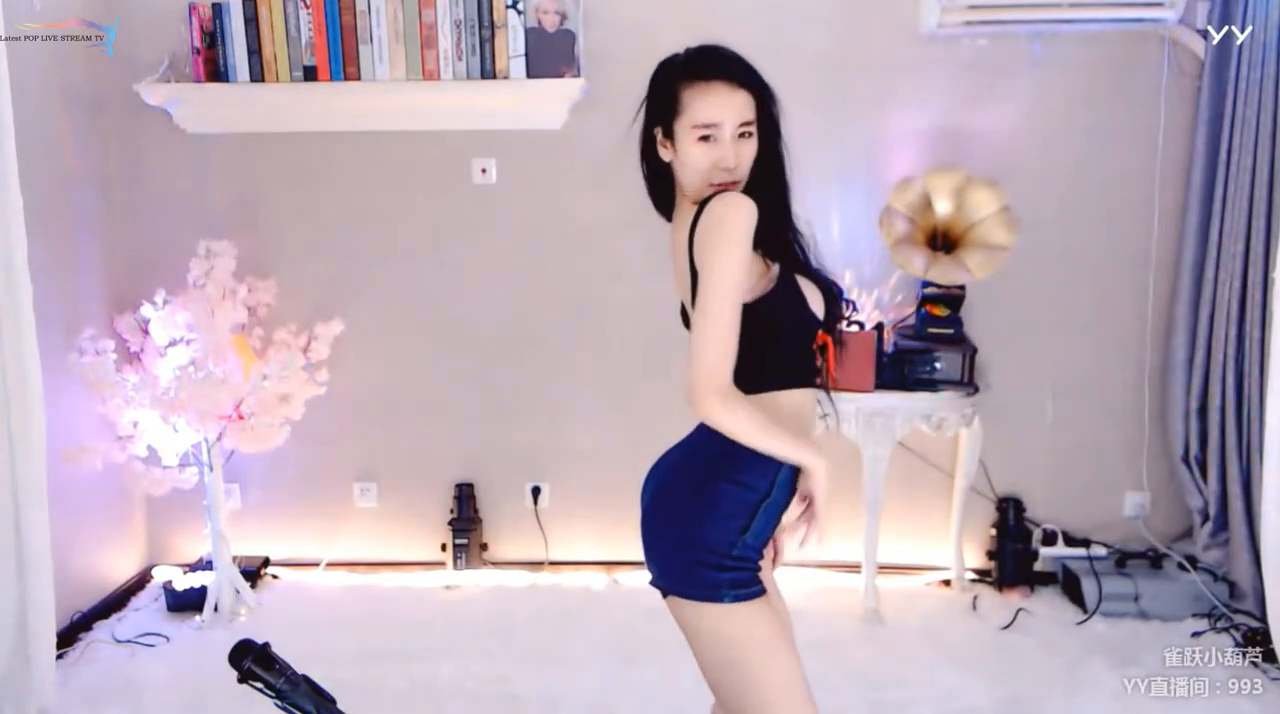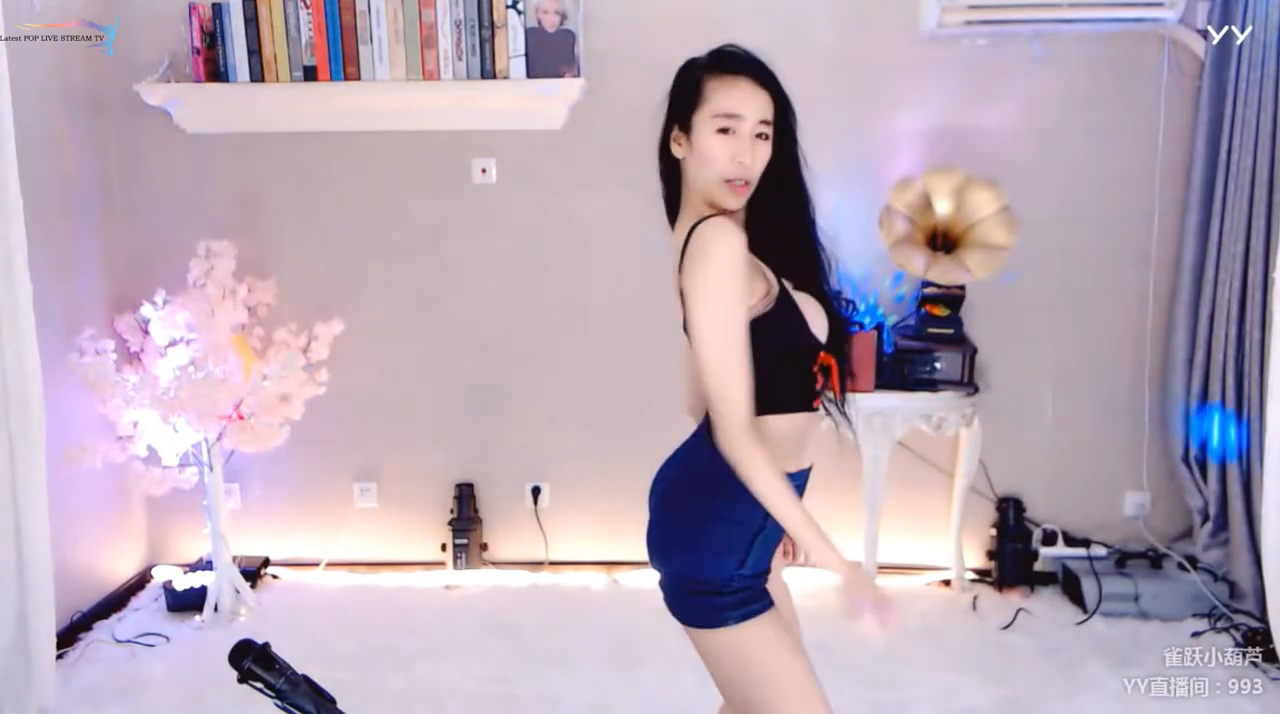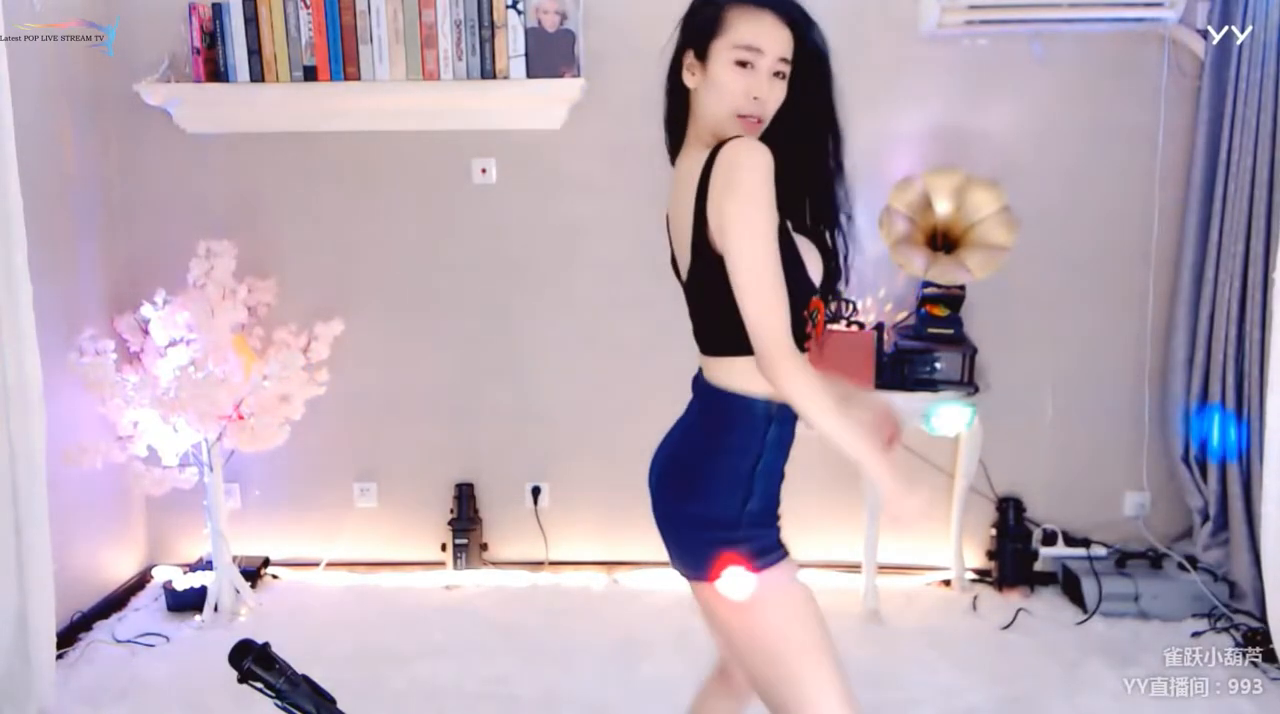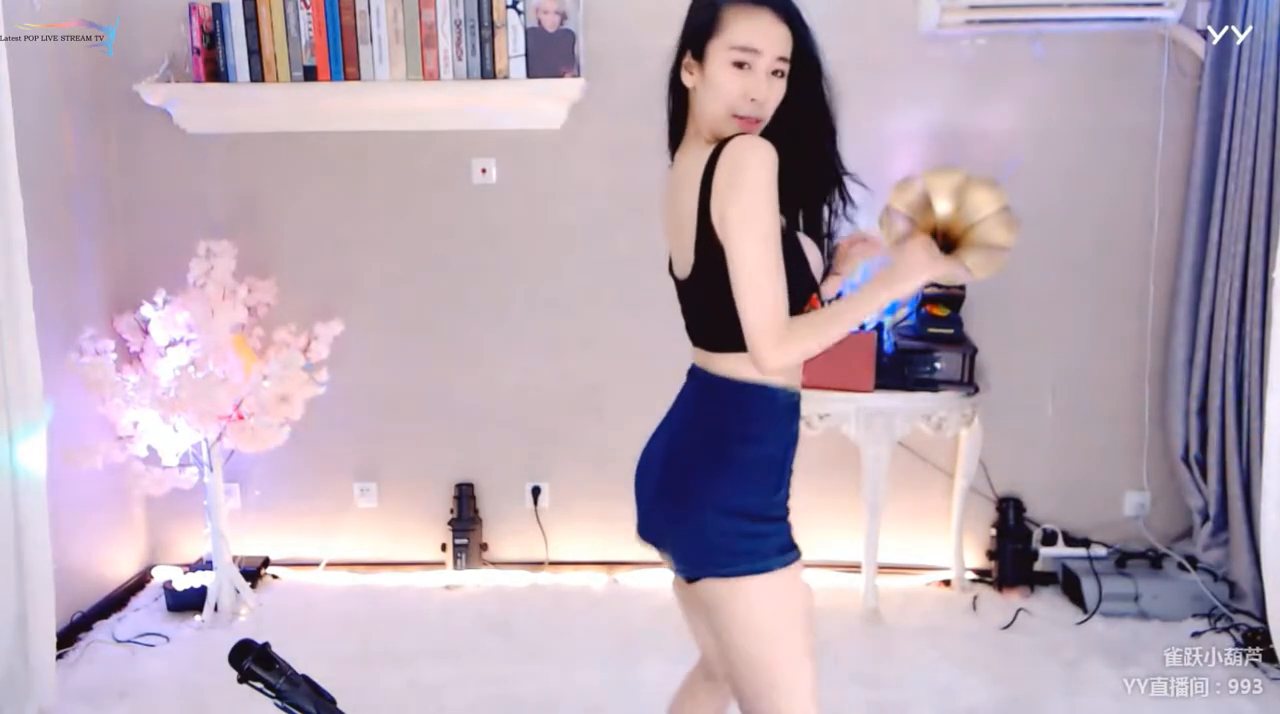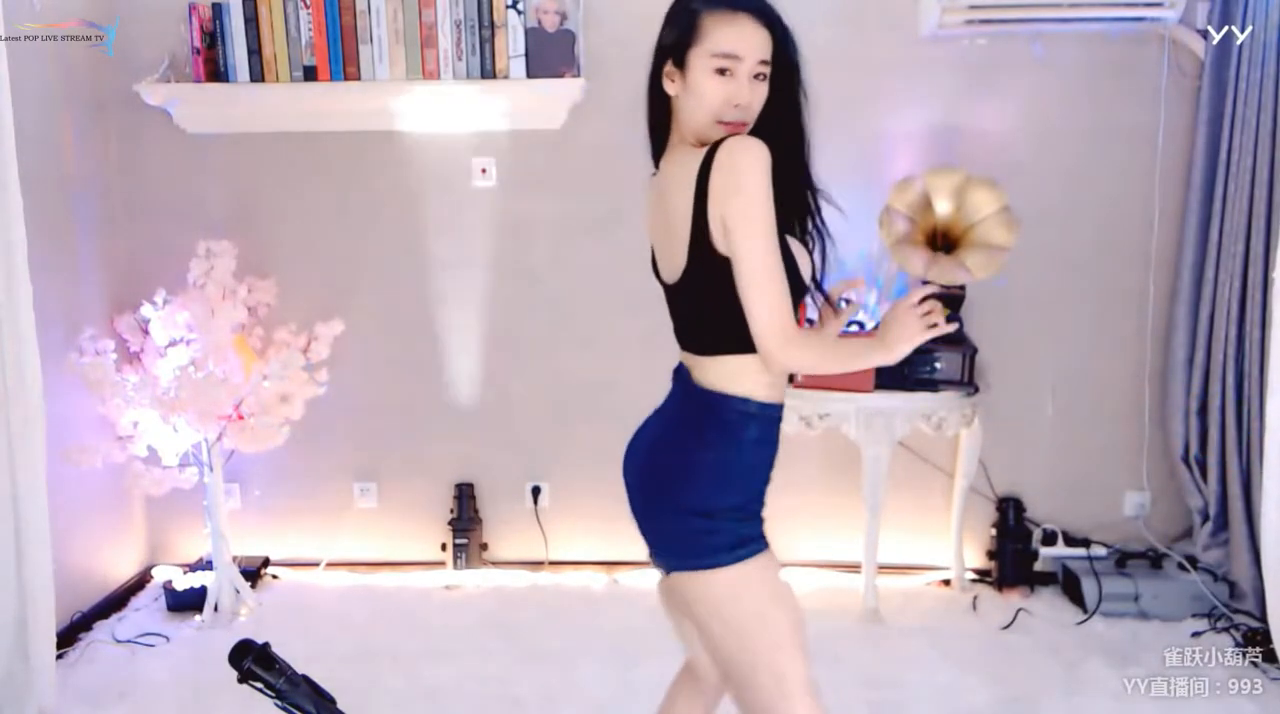
dt=0.3s
person 1, frame 1
left shoulder: (705, 226)
right shoulder: (733, 217)
right elbow: (711, 397)
right wrist: (813, 464)
left hip: (716, 504)
right hip: (712, 522)
person 1, frame 2
left shoulder: (717, 236)
right shoulder: (720, 241)
right elbow: (737, 433)
right wrist: (827, 553)
left hip: (719, 509)
right hip: (716, 531)
person 1, frame 3
left shoulder: (692, 171)
right shoulder: (743, 161)
right elbow: (777, 356)
left wrist: (846, 406)
right wrist: (862, 447)
left hip: (703, 459)
right hip: (725, 478)
person 1, frame 4
left shoulder: (687, 168)
right shoulder: (750, 158)
right elbow: (771, 346)
left wrist: (830, 274)
right wrist: (886, 285)
left hip: (685, 455)
right hip: (730, 472)
person 1, frame 5
left shoulder: (667, 177)
right shoulder: (742, 159)
right elbow: (779, 347)
left wrist: (822, 323)
right wrist: (884, 344)
left hip: (673, 451)
right hip: (708, 473)
